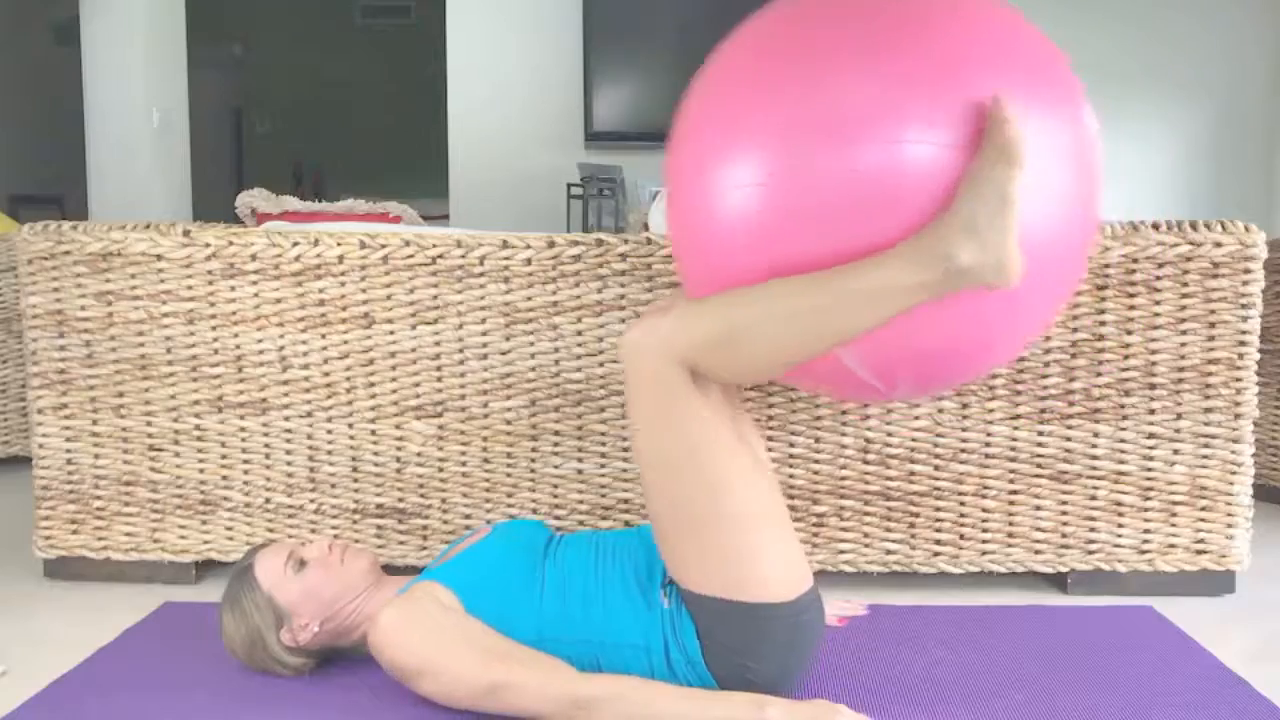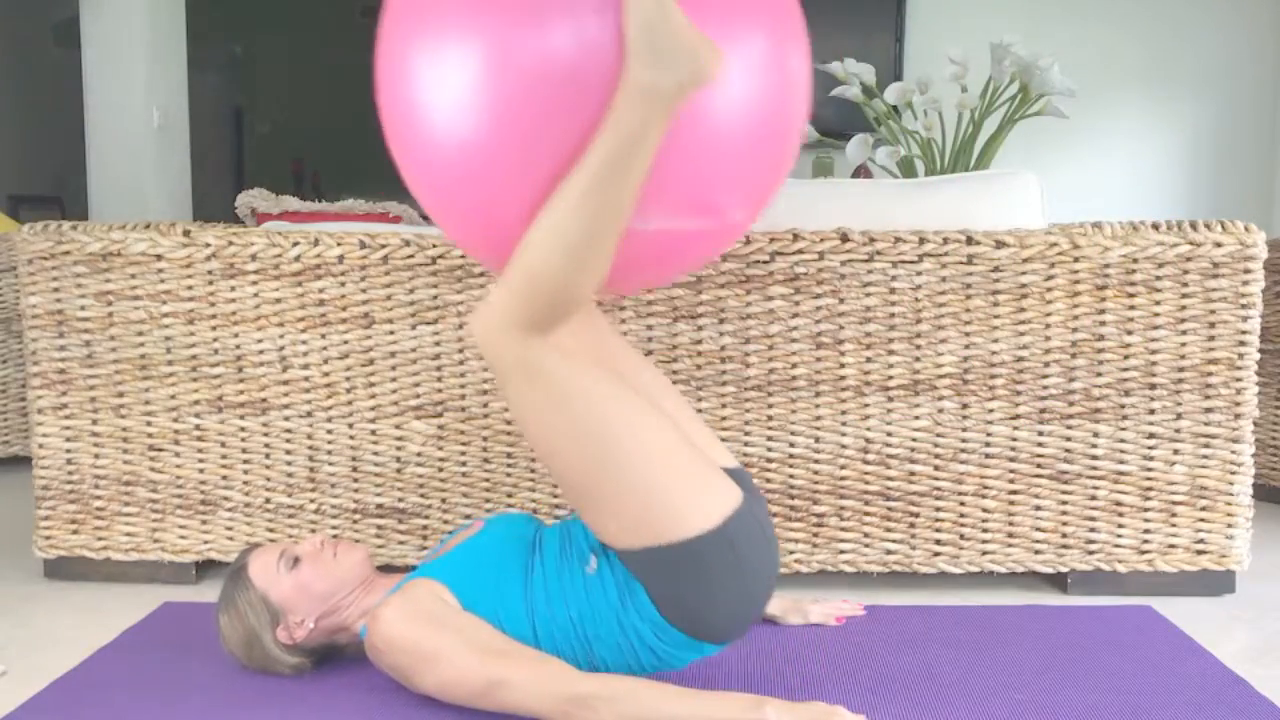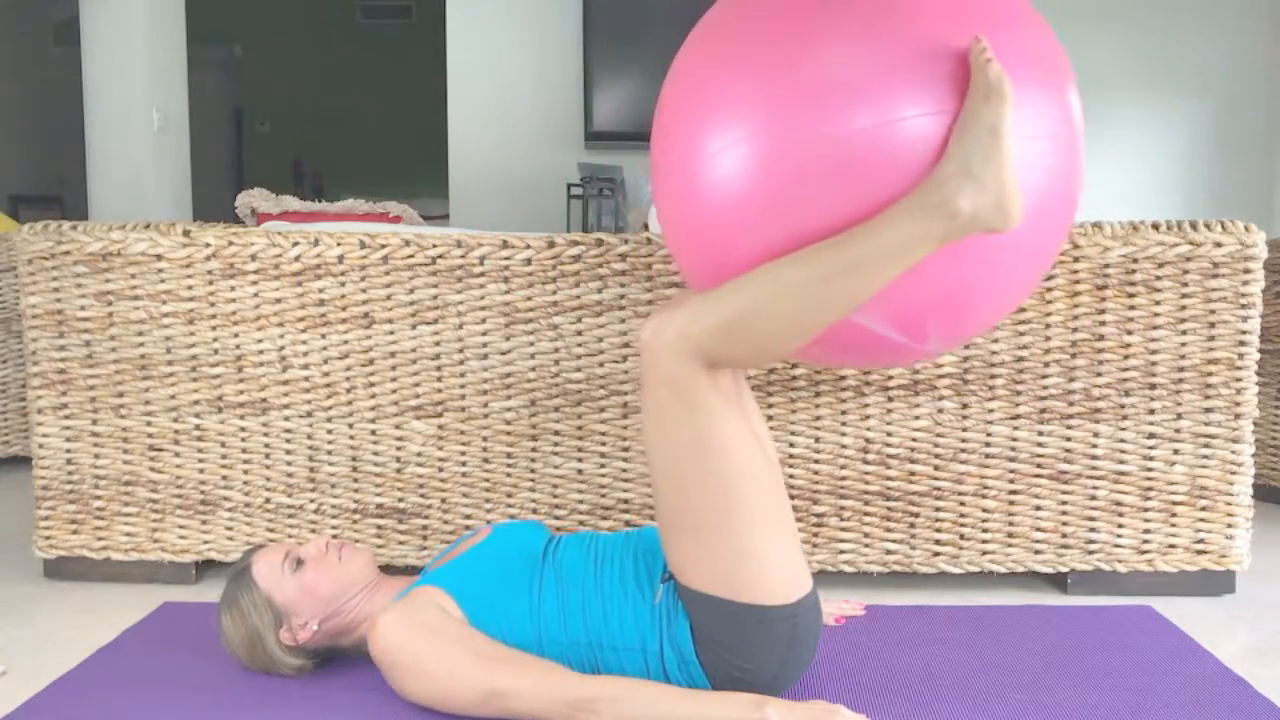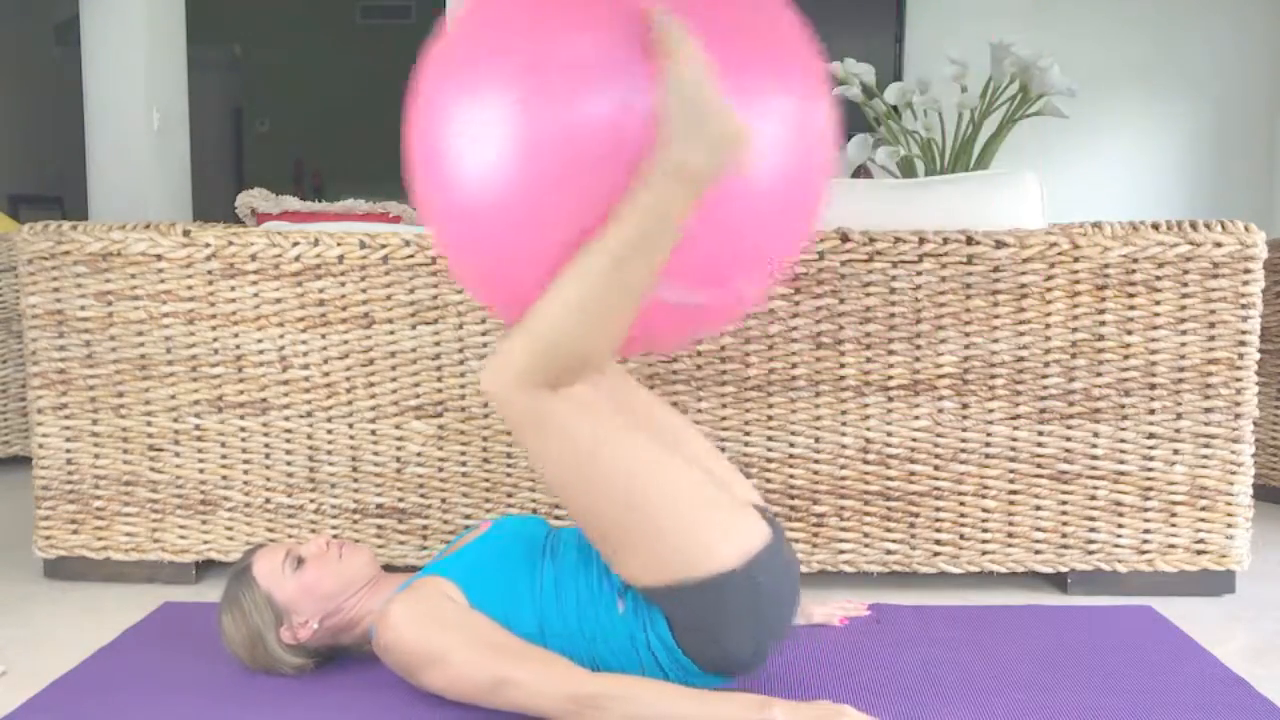
dt=1s
person 1, frame 1
left shoulder: (454, 583)
right shoulder: (413, 635)
left wrist: (778, 592)
left hip: (698, 595)
right hip: (738, 645)
left knee: (678, 332)
right knee: (661, 344)
right ankle: (952, 253)
person 1, frame 2
left shoulder: (435, 582)
right shoulder: (399, 630)
left hip: (707, 558)
right hip: (702, 561)
right knee: (508, 324)
right ankle: (652, 80)
person 1, frame 3
left shoulder: (447, 579)
right shoulder: (401, 637)
left wrist: (786, 596)
left hip: (745, 617)
right hip: (734, 641)
left knee: (694, 339)
right knee: (677, 339)
right ankle: (951, 201)
person 1, frame 4
left shoulder: (441, 588)
right shoulder: (408, 628)
left hip: (729, 592)
right hip: (719, 593)
right knee: (519, 376)
right ankle: (689, 149)
